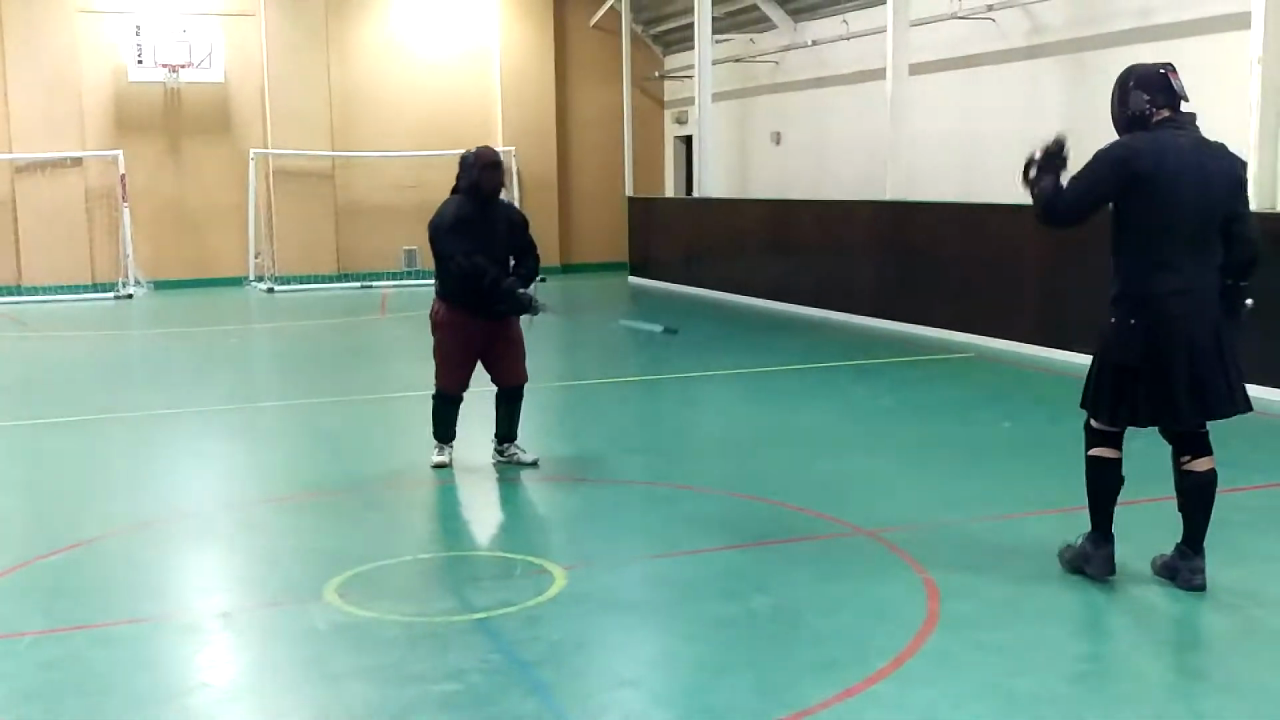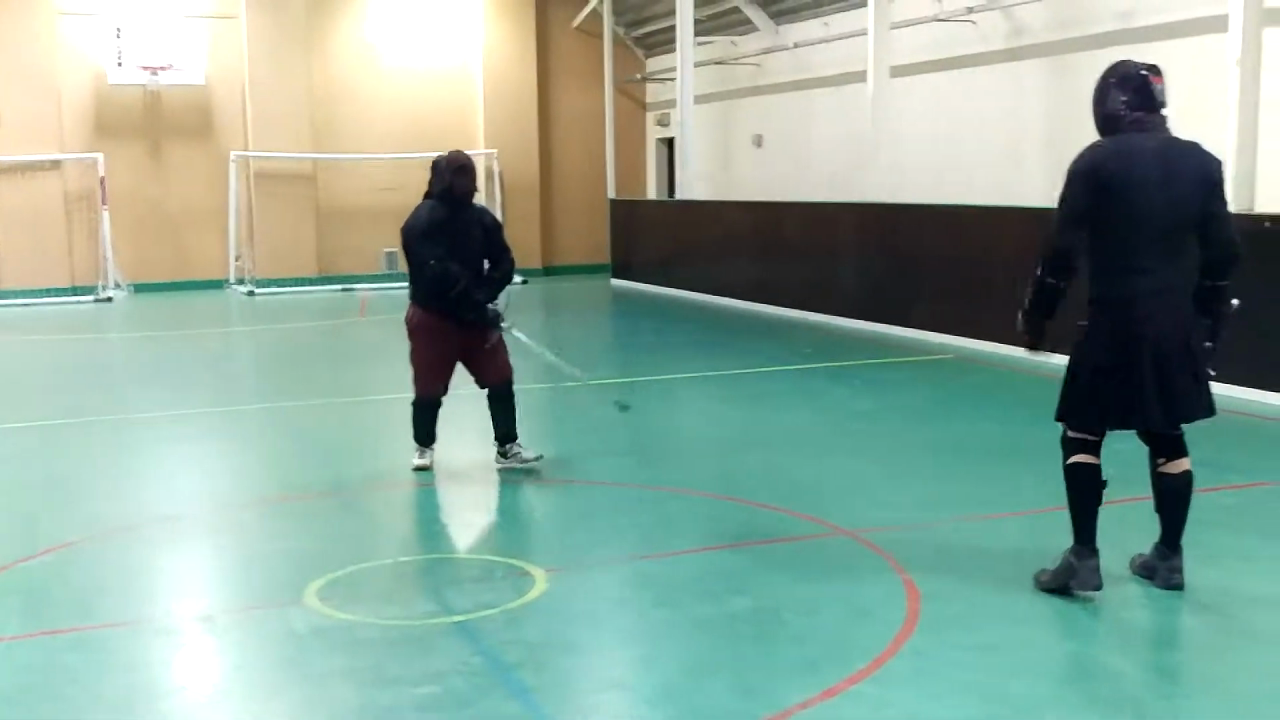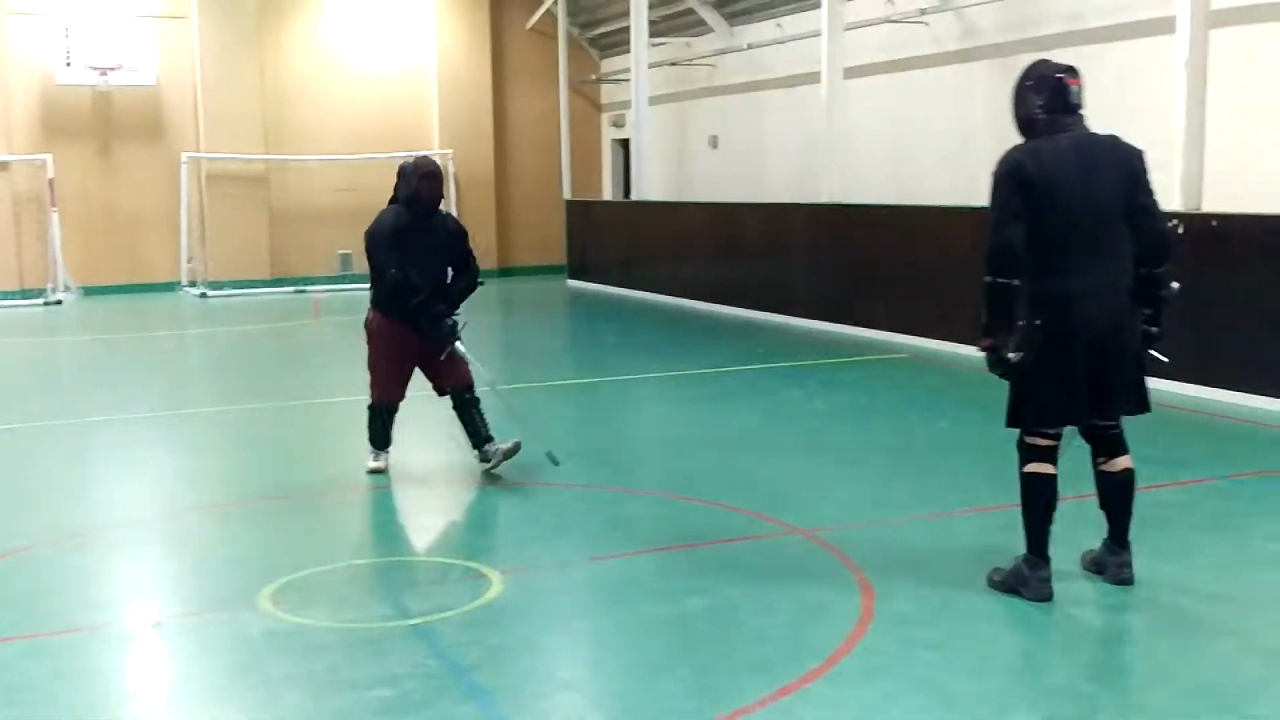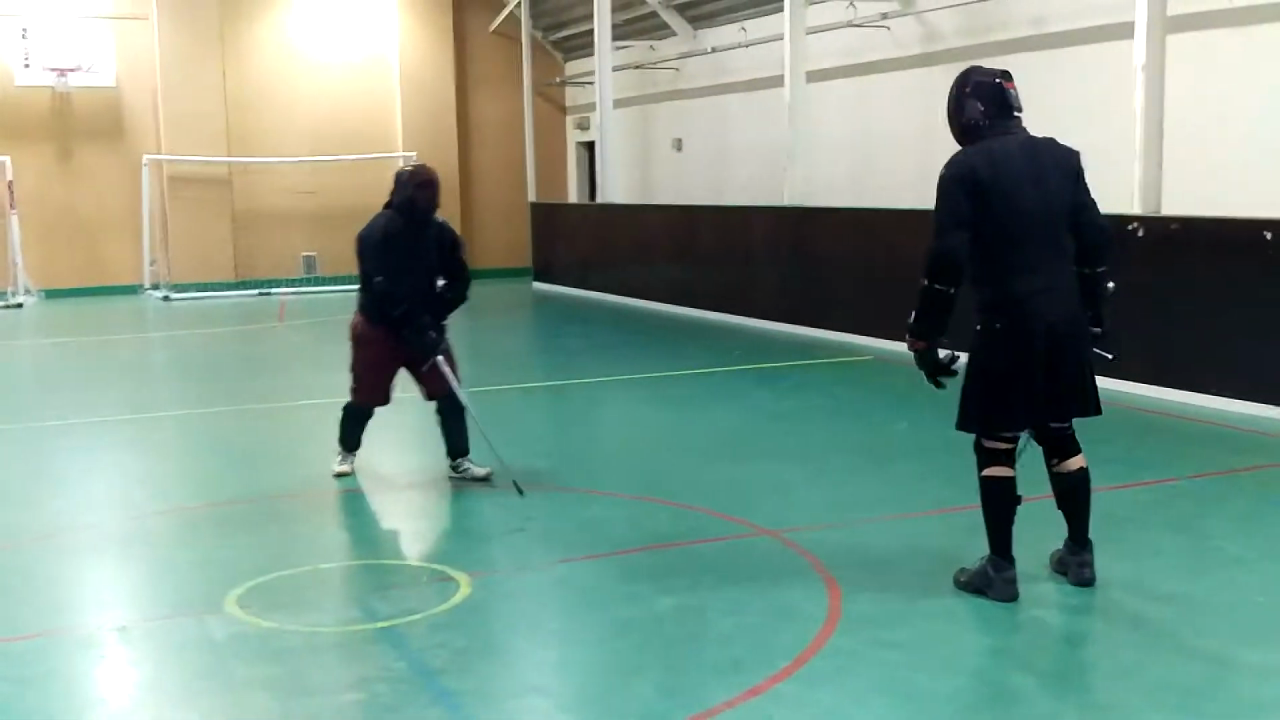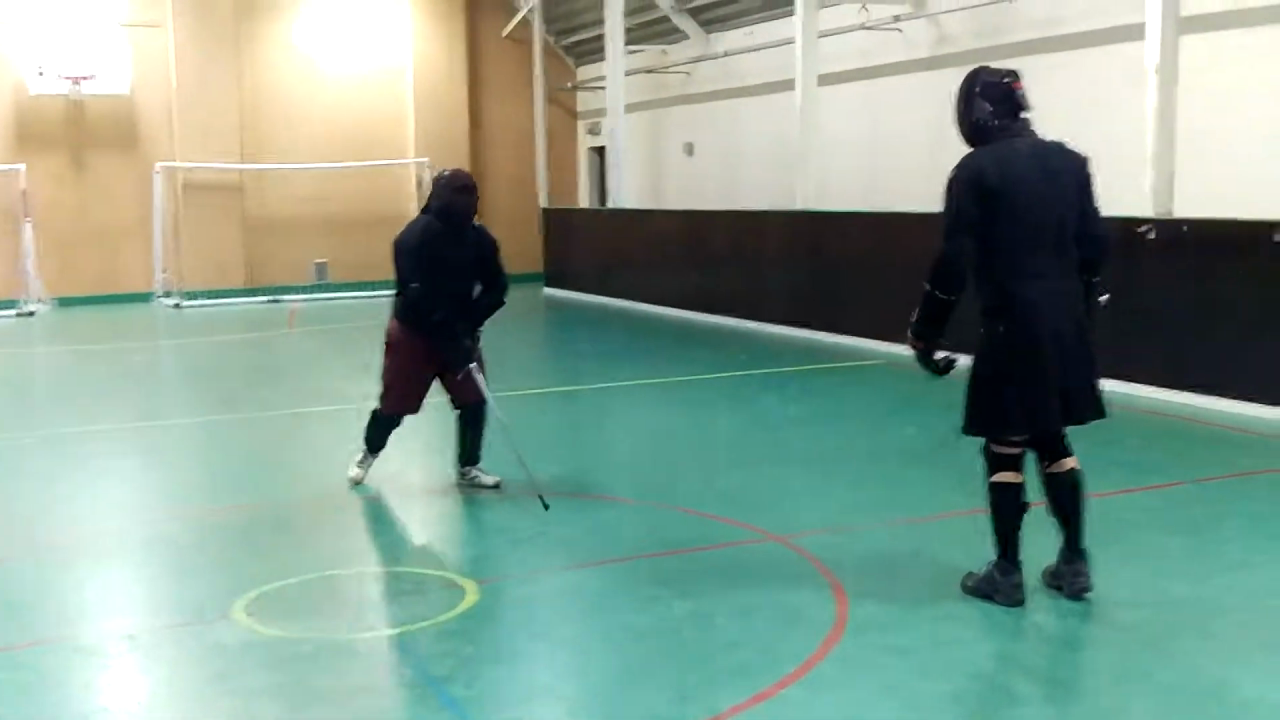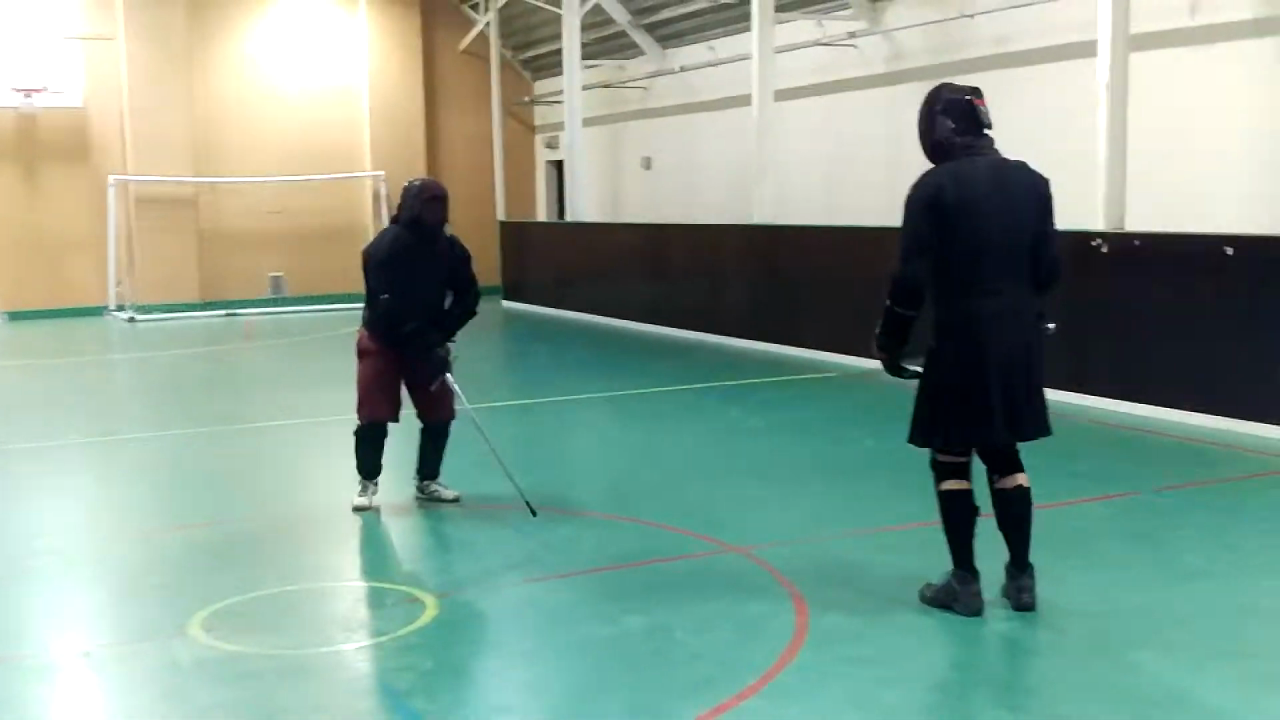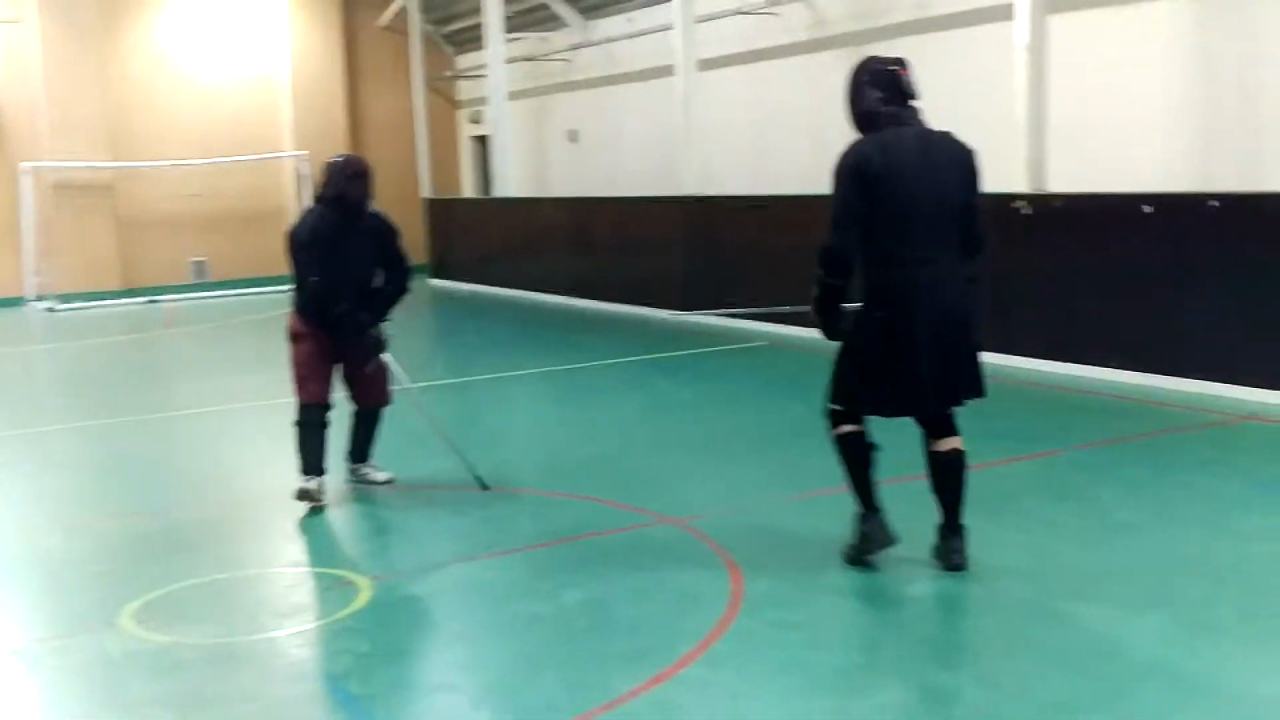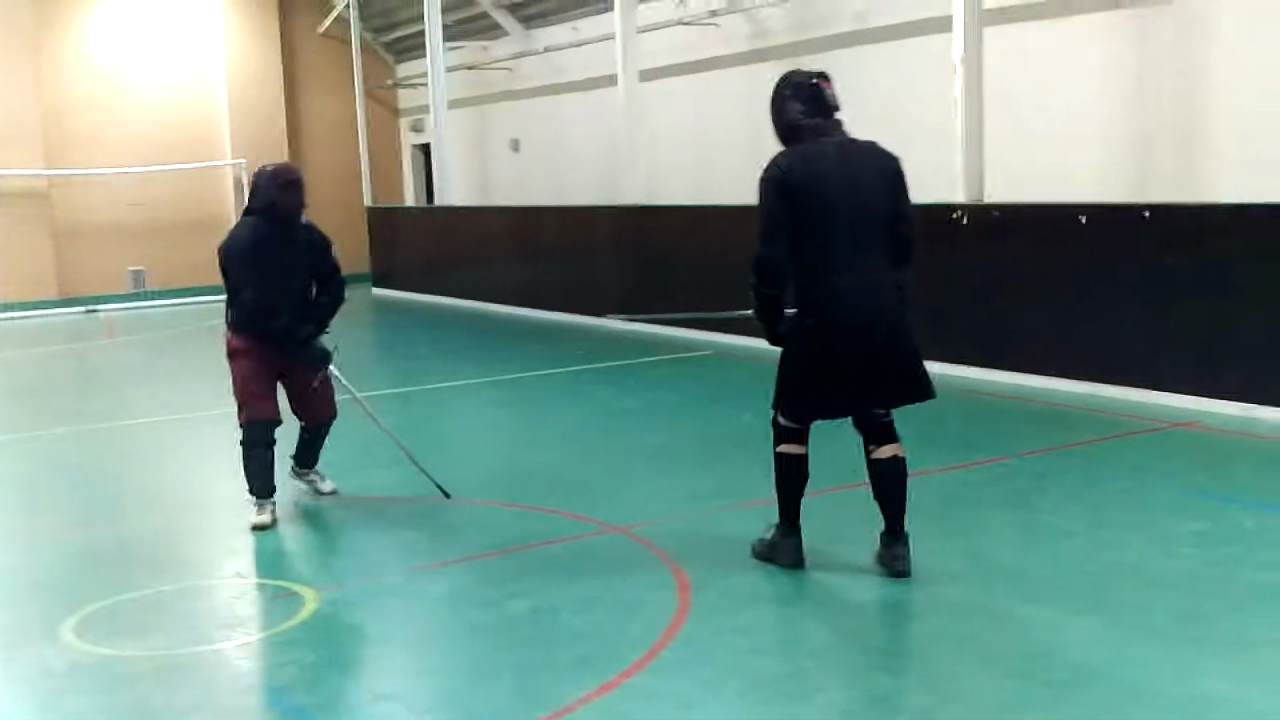
dt=0.2s
person 1, frame 1
left shoulder: (1130, 153)
right shoulder: (1226, 163)
left elbow: (1062, 211)
right elbow: (1243, 253)
left wrist: (1043, 174)
right wrist: (1223, 316)
left hip: (1144, 320)
right hip: (1203, 323)
left knee: (1105, 427)
right knee: (1191, 437)
left ankle: (1100, 544)
right ankle: (1190, 558)
person 1, frame 2
left shoulder: (1098, 161)
right shoulder: (1200, 163)
left elbow: (1064, 251)
right elbow: (1222, 254)
left wrist: (1034, 313)
right wrist: (1207, 322)
left hip: (1117, 323)
right hip: (1177, 326)
left knee: (1082, 437)
right knee: (1167, 439)
left ankle: (1083, 558)
right ankle: (1168, 557)
person 1, frame 3
left shoulder: (1021, 163)
right shoulder: (1123, 156)
left elbow: (1005, 254)
right elbow: (1154, 243)
left wrist: (996, 333)
right wrist: (1149, 312)
left hip: (1055, 322)
right hip: (1114, 319)
left knee: (1038, 442)
right knee: (1107, 433)
left ankle: (1036, 566)
right ankle: (1117, 554)
person 1, frame 4
left shoulder: (968, 167)
right shoulder: (1061, 157)
left elbow: (948, 259)
right elbow: (1095, 242)
left wrist: (923, 333)
right wrist: (1092, 312)
left hip: (1008, 324)
right hip: (1065, 320)
left knee: (996, 445)
right knee: (1060, 436)
left ankle: (1000, 568)
right ankle: (1079, 553)
person 1, frame 5
left shoulder: (976, 170)
right shoulder: (1069, 162)
left elbow: (953, 263)
right elbow: (1094, 249)
left wrist: (924, 332)
left hip: (1012, 328)
right hip: (1066, 325)
left knee: (1005, 450)
right knee: (1054, 441)
left ankle: (1007, 572)
right ankle: (1073, 561)
person 1, frame 6
left shoulder: (934, 187)
right shoulder: (1030, 182)
left elbow: (912, 277)
right elbow: (1047, 269)
left wrist: (889, 342)
left hip: (963, 343)
right hip: (1019, 340)
left knee: (950, 461)
right knee: (1004, 457)
left ankle: (965, 580)
right ankle: (1021, 576)
person 1, frame 7
left shoulder: (862, 157)
right shoulder: (956, 152)
left elbow: (841, 246)
right elbow: (972, 238)
left wrist: (827, 308)
left hip: (892, 309)
right hip: (950, 307)
left knee: (845, 410)
right knee: (939, 419)
left ankle: (872, 517)
right ankle: (952, 536)
person 1, frame 8
left shoulder: (786, 170)
right shoulder: (882, 160)
left elbow: (772, 257)
right elbow: (904, 243)
left wrist: (771, 318)
left hip: (824, 317)
right hip: (883, 313)
left knee: (790, 425)
right knee: (878, 426)
left ankle: (788, 537)
right ankle: (896, 543)
person 2, frame 1
left shoulder: (507, 213)
right shoulder: (449, 216)
left elbow: (528, 257)
right elbow: (466, 265)
left wrist: (516, 286)
right wrist: (509, 290)
left hip: (500, 312)
right hip: (457, 312)
left knee: (513, 381)
right knee: (450, 386)
left ankle: (504, 444)
right ankle: (443, 444)
person 2, frame 2
left shoulder: (481, 218)
right shoulder: (423, 221)
left elbow: (503, 263)
right elbow: (437, 273)
left wrist: (484, 297)
right wrist: (476, 301)
left hip: (474, 315)
right hip: (433, 317)
left knee: (501, 379)
right knee: (429, 390)
left ankle: (508, 447)
right ankle: (424, 447)
person 2, frame 3
left shoulder: (447, 224)
right shoulder: (387, 227)
left elbow: (467, 272)
right elbow: (394, 281)
left wrist: (445, 308)
right wrist: (431, 314)
left hip: (435, 321)
right hip: (392, 322)
left knee: (462, 385)
right knee: (386, 394)
left ankle: (486, 448)
right ankle: (378, 449)
person 2, frame 4
left shoulder: (441, 232)
right shoulder: (380, 232)
left elbow: (458, 281)
right elbow: (380, 288)
left wrist: (432, 320)
right wrist: (413, 326)
left hip: (425, 327)
right hip: (379, 326)
left knee: (448, 393)
right knee: (365, 396)
left ankle: (459, 460)
right ankle: (347, 452)
person 2, frame 5
left shoulder: (478, 238)
right shoulder: (415, 237)
left elbow: (495, 288)
right elbow: (416, 295)
left wrist: (468, 325)
right wrist: (449, 334)
left hip: (455, 334)
right hip: (412, 333)
left knee: (473, 400)
right knee: (395, 404)
left ankle: (468, 466)
right ankle: (367, 454)
person 2, frame 6
left shoulder: (450, 248)
right shoulder: (385, 248)
left elbow: (468, 298)
right elbow: (385, 306)
left wrist: (440, 337)
right wrist: (420, 344)
left hip: (428, 344)
right hip: (383, 343)
left knee: (439, 416)
right knee: (373, 418)
left ankle: (427, 481)
right ankle: (368, 483)
person 2, frame 7
left shoulder: (376, 226)
right shoulder: (310, 229)
left elbow: (398, 276)
right elbow: (315, 289)
left wrist: (372, 316)
right wrist: (352, 324)
left hip: (359, 327)
right hip: (314, 326)
left knee: (373, 399)
right knee: (313, 403)
left ankle: (359, 464)
right ankle: (312, 476)
person 2, frame 8
left shoulder: (308, 236)
right shoulder: (243, 241)
left elbow: (333, 286)
right elbow: (253, 304)
left wrist: (311, 328)
right wrist: (296, 339)
left hip: (298, 341)
right hip: (253, 342)
left knee: (321, 411)
right knee: (259, 421)
left ankle: (304, 467)
right ankle: (264, 500)
